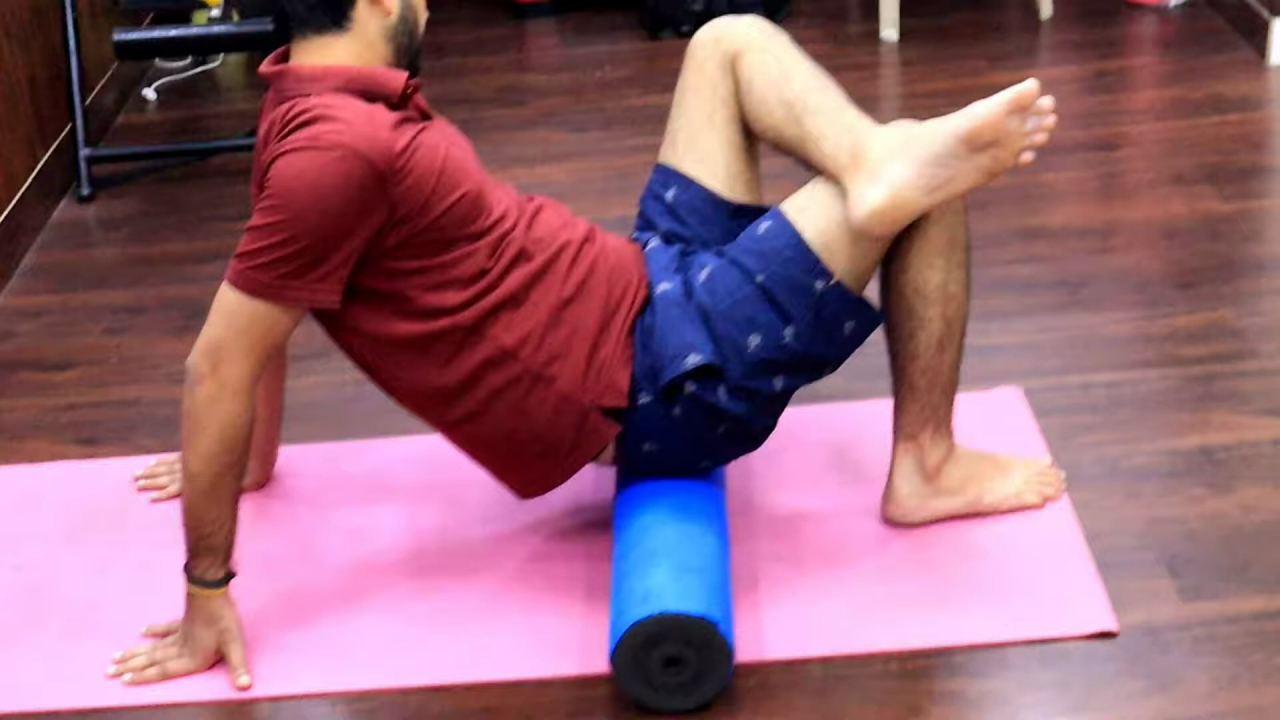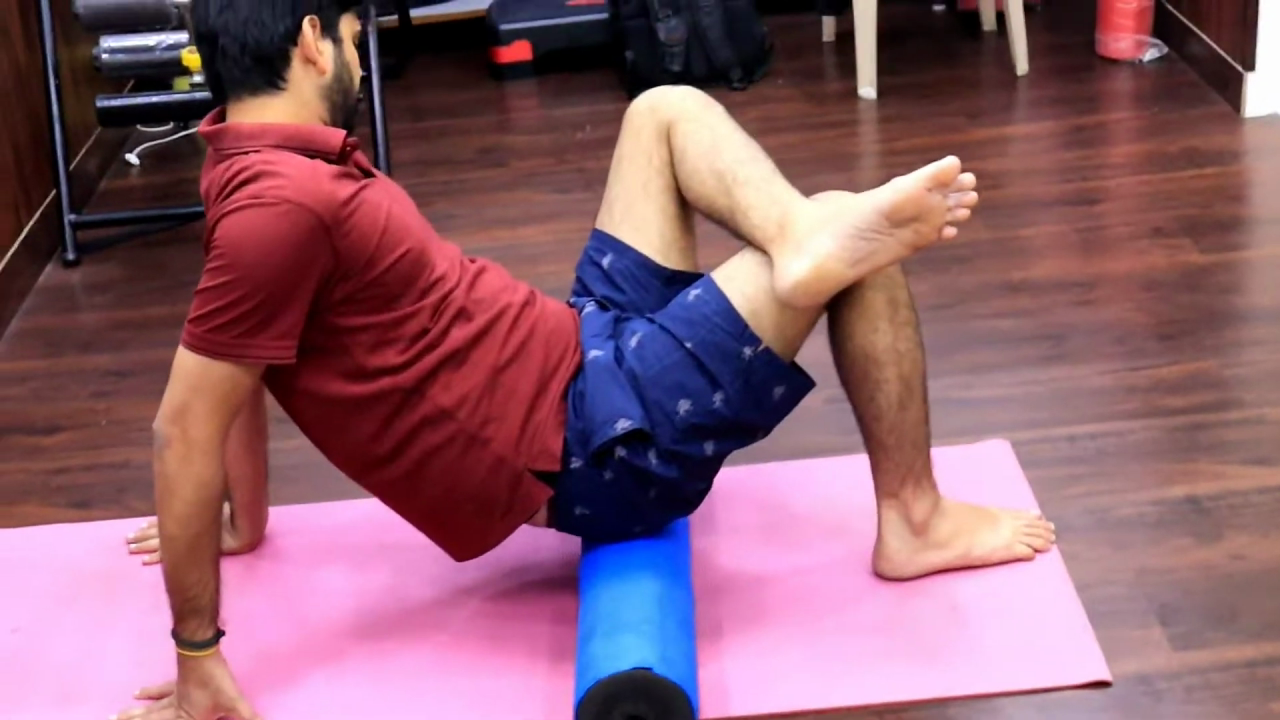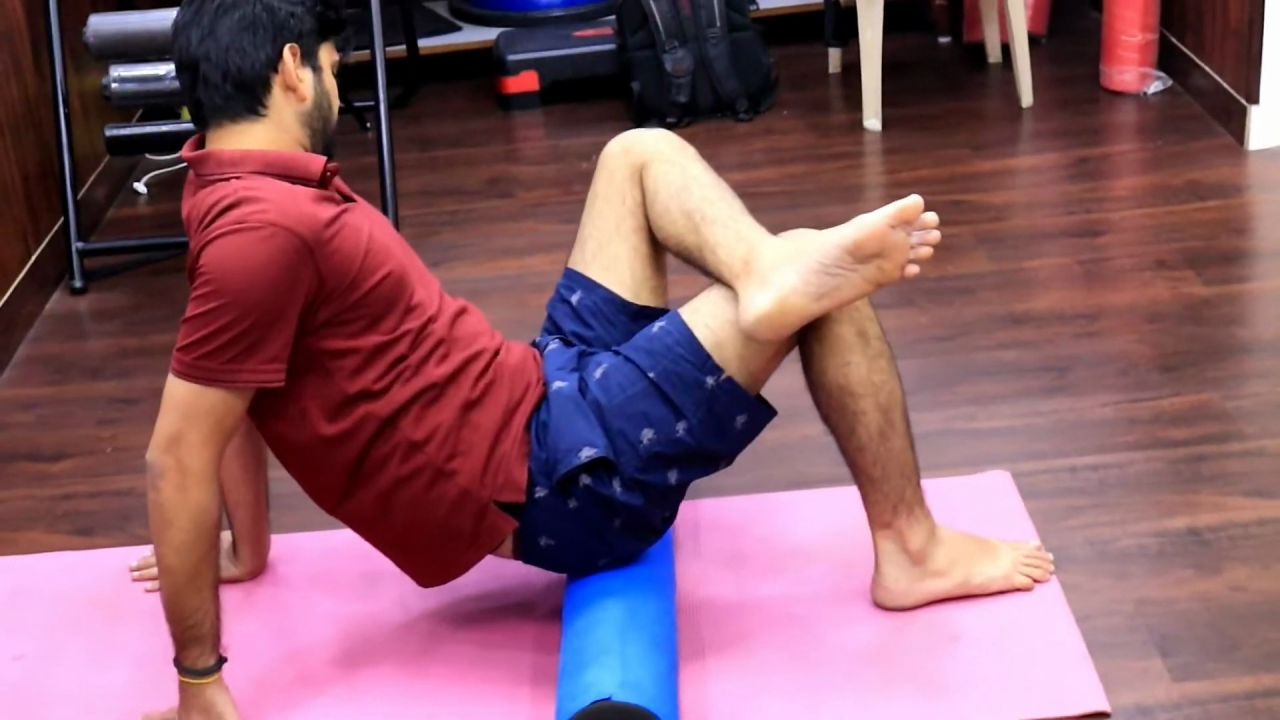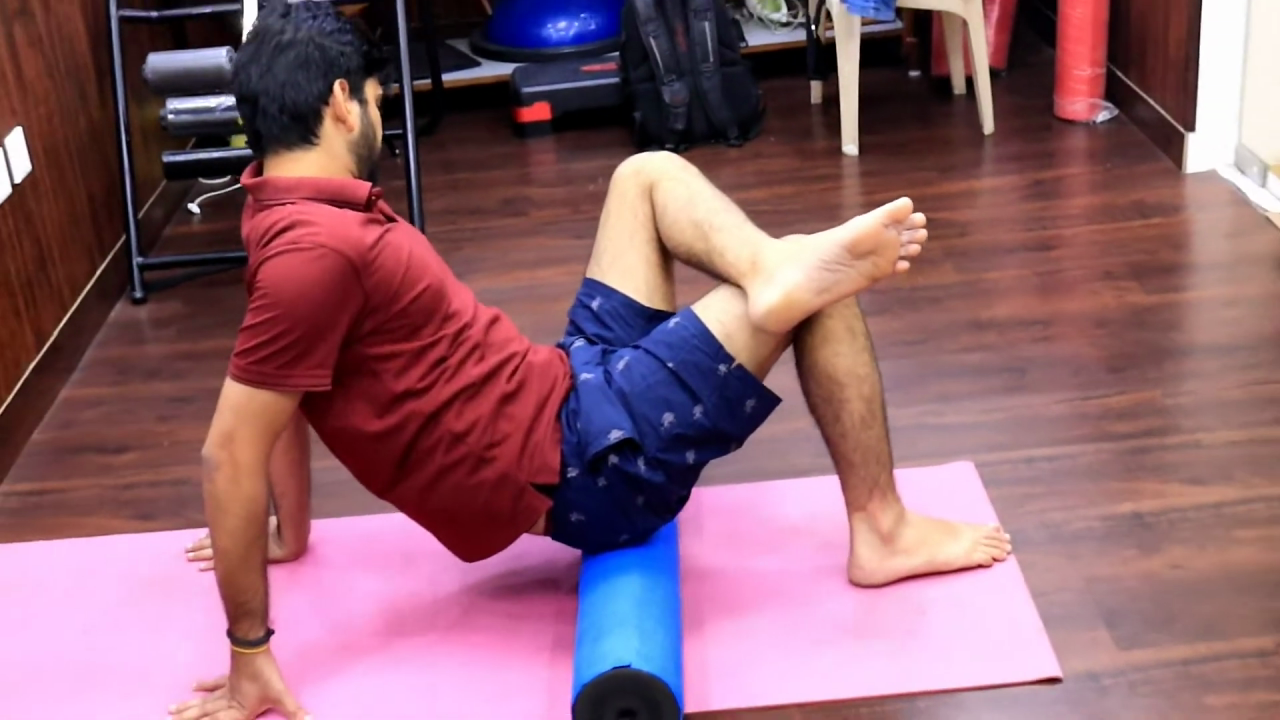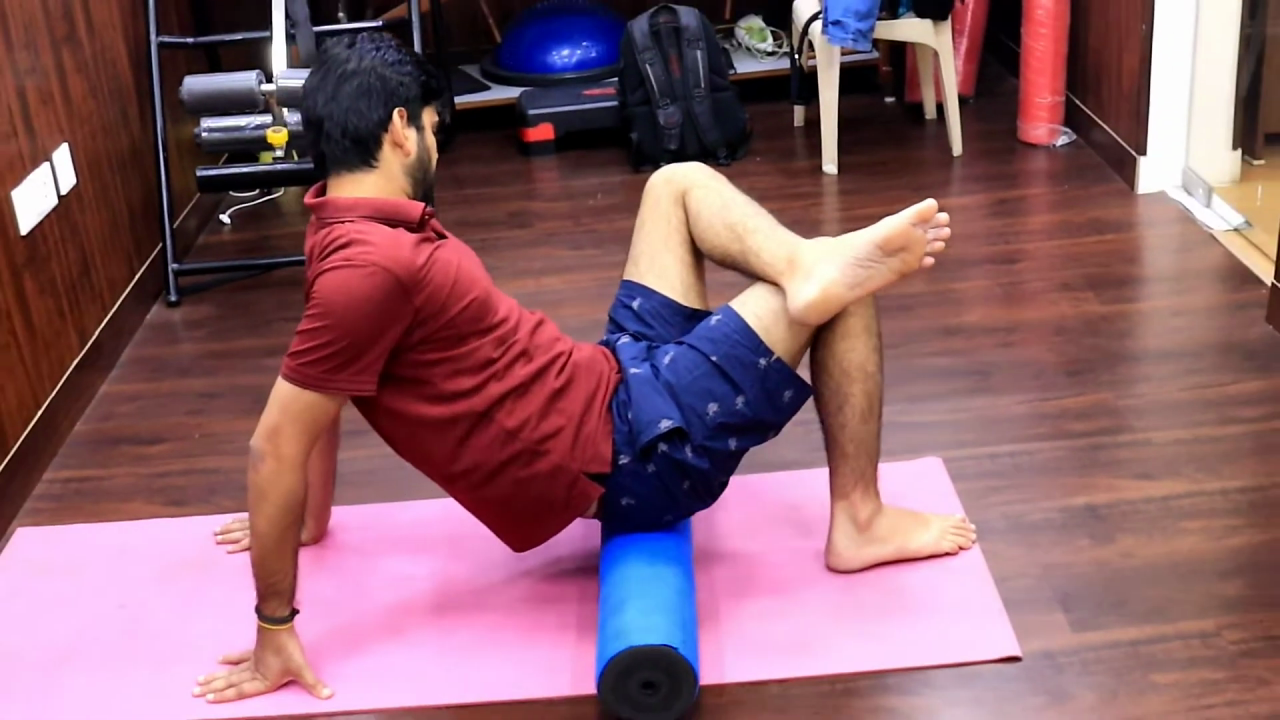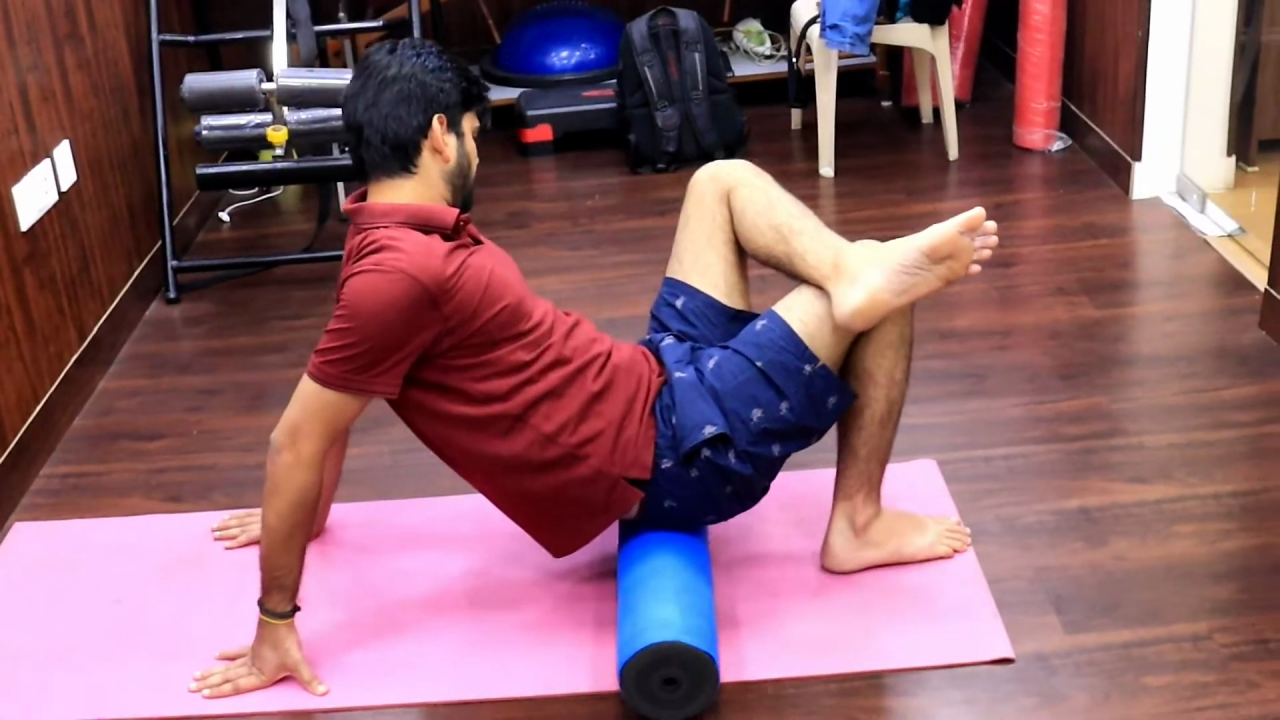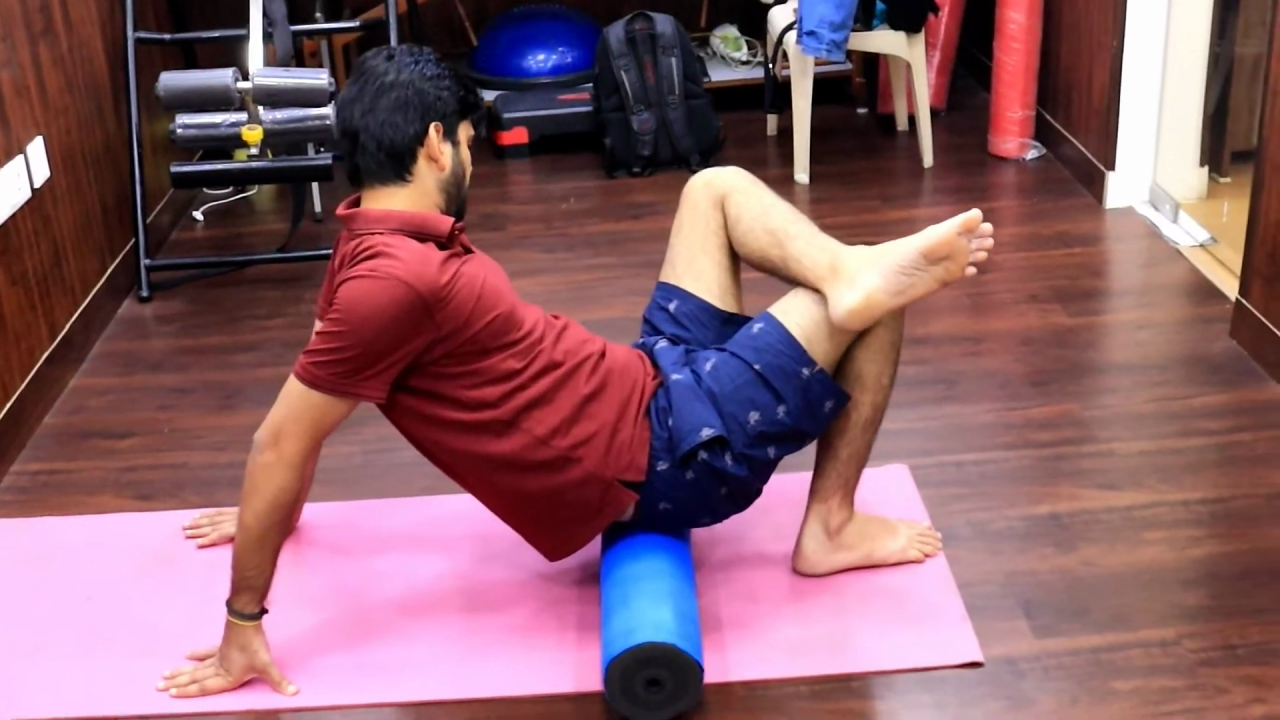
dt=0.4s
person 1, frame 1
left shoulder: (320, 100)
right shoulder: (339, 145)
left elbow: (262, 313)
right elbow: (220, 365)
left wrist: (256, 461)
right wrist: (206, 596)
left hip: (639, 287)
right hip: (655, 378)
right knee: (919, 172)
left ankle: (873, 167)
right ankle: (930, 466)
person 1, frame 2
left shoulder: (261, 162)
right shoulder: (285, 202)
left elbow: (241, 370)
right elbow: (186, 426)
left wrist: (246, 521)
left hip: (579, 356)
right hip: (590, 445)
left knee: (670, 112)
right knee: (848, 231)
left ankle: (800, 252)
right ankle: (917, 521)
person 1, frame 3
left shoulder: (244, 192)
right shoulder: (268, 227)
left elbow: (243, 404)
right elbow: (178, 458)
left wrist: (250, 549)
left hip: (550, 392)
right hip: (557, 475)
left knee: (641, 156)
right knee: (823, 283)
left ankle: (766, 274)
right ankle: (913, 548)
person 1, frame 4
left shoulder: (296, 212)
right shoulder: (318, 249)
left elbow: (284, 405)
right elbow: (229, 453)
left wrist: (291, 532)
left hip: (578, 388)
right hip: (586, 461)
left knee: (650, 175)
right knee: (819, 289)
left ankle: (775, 270)
right ankle: (884, 529)
person 1, frame 5
left shoulder: (355, 230)
right shoulder: (371, 265)
left elbow: (316, 402)
right elbow: (276, 445)
right wrist: (276, 629)
left hip: (622, 382)
right hip: (635, 447)
left knee: (680, 183)
right knee: (844, 290)
left ankle: (809, 266)
right ankle: (860, 520)
person 1, frame 6
left shoulder: (394, 235)
right shoulder: (403, 272)
left elbow: (335, 367)
right elbow: (297, 439)
right wrist: (275, 626)
left hip: (659, 382)
right hip: (676, 446)
left knee: (725, 181)
right knee: (882, 288)
left ankle: (848, 270)
right ankle: (860, 522)
person 1, frame 7
left shoulder: (378, 238)
right shoulder: (398, 279)
left elbow: (316, 366)
right elbow: (280, 440)
right wrist: (242, 627)
left hip: (651, 385)
right hip: (670, 449)
left knee: (719, 186)
right knee: (874, 298)
left ankle: (849, 270)
right ankle: (834, 527)
